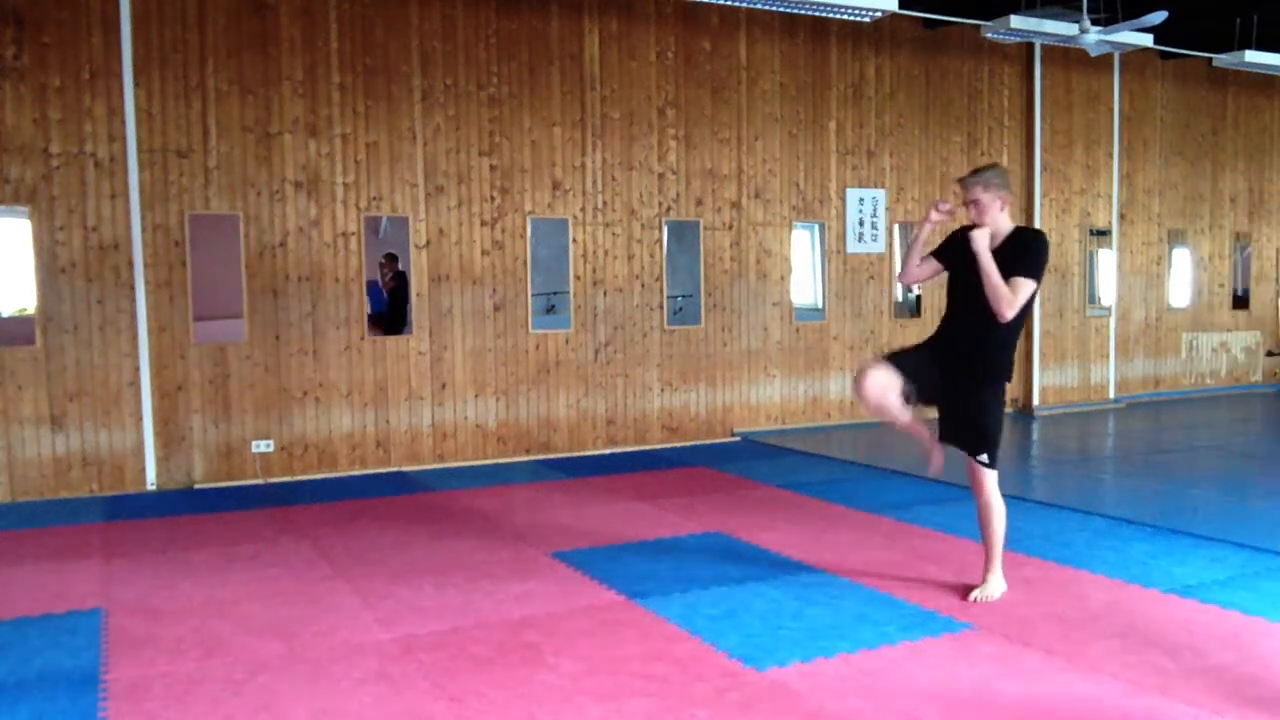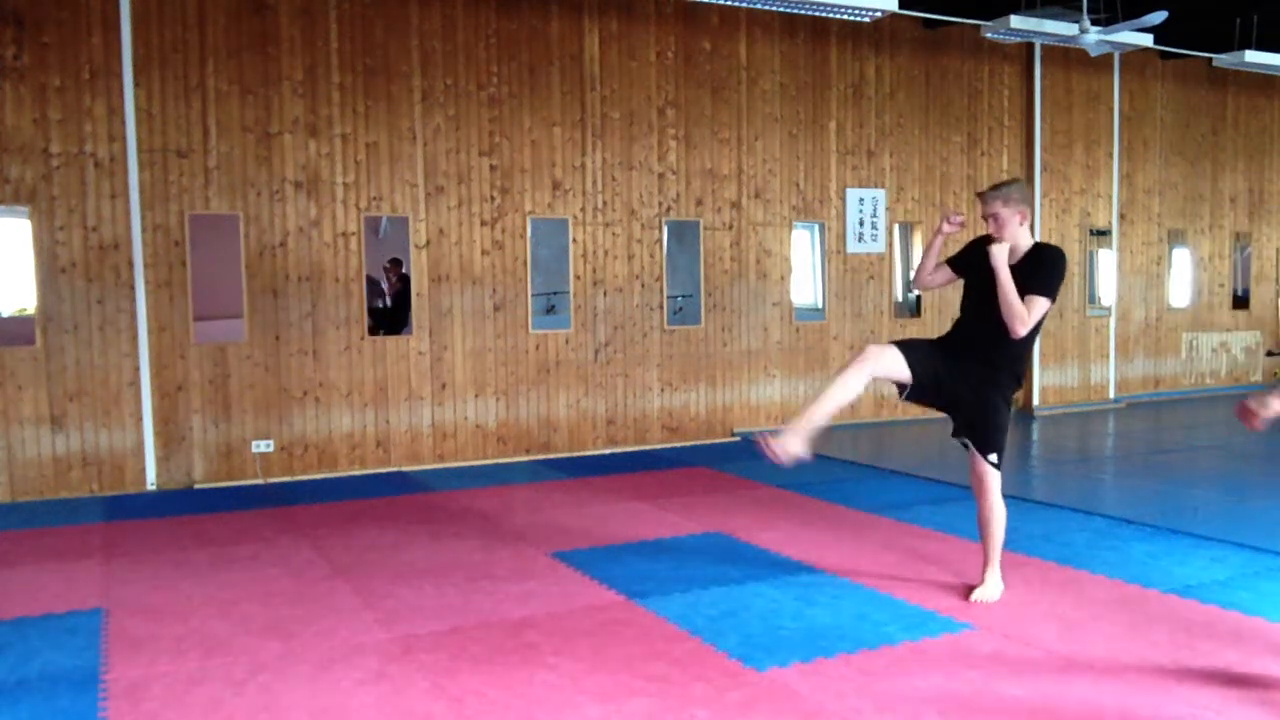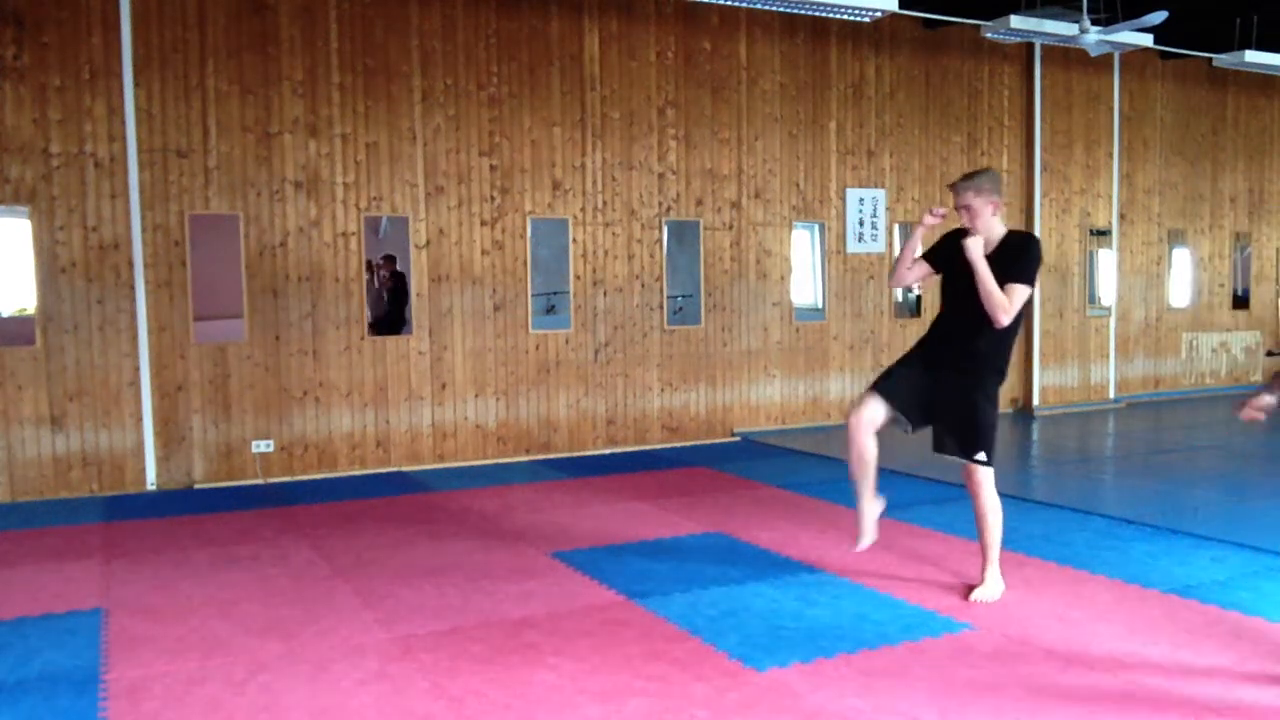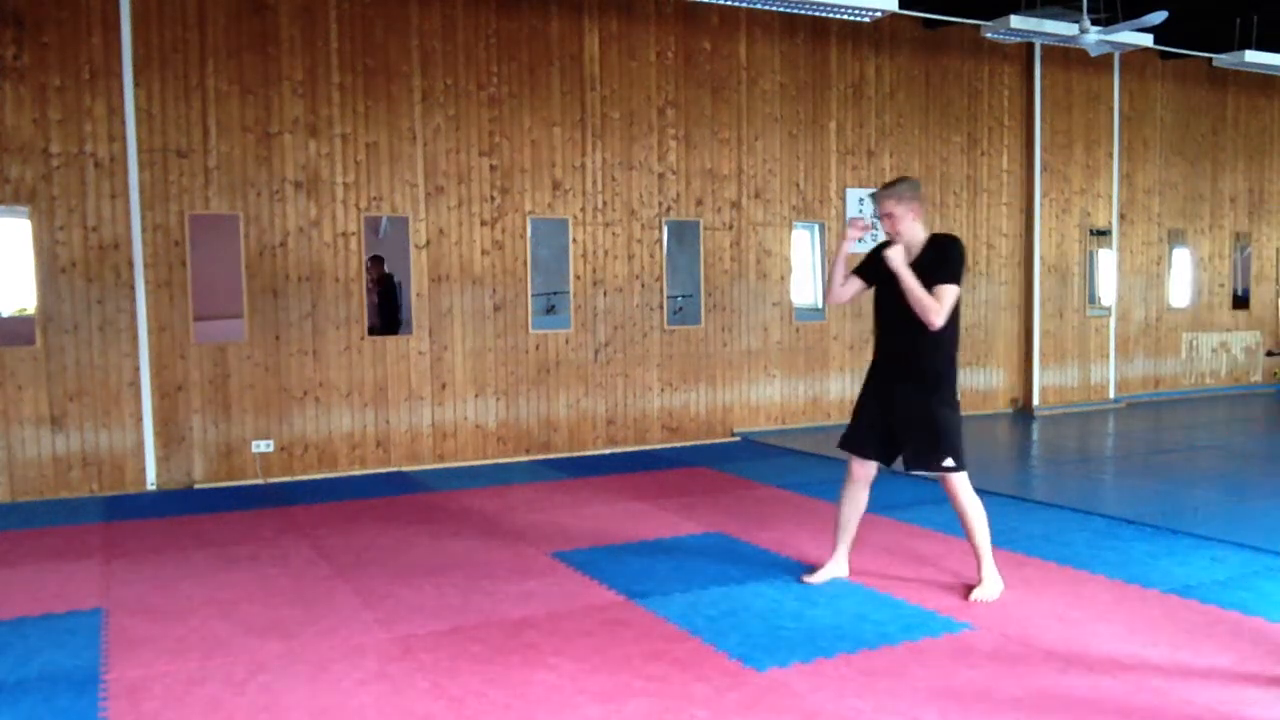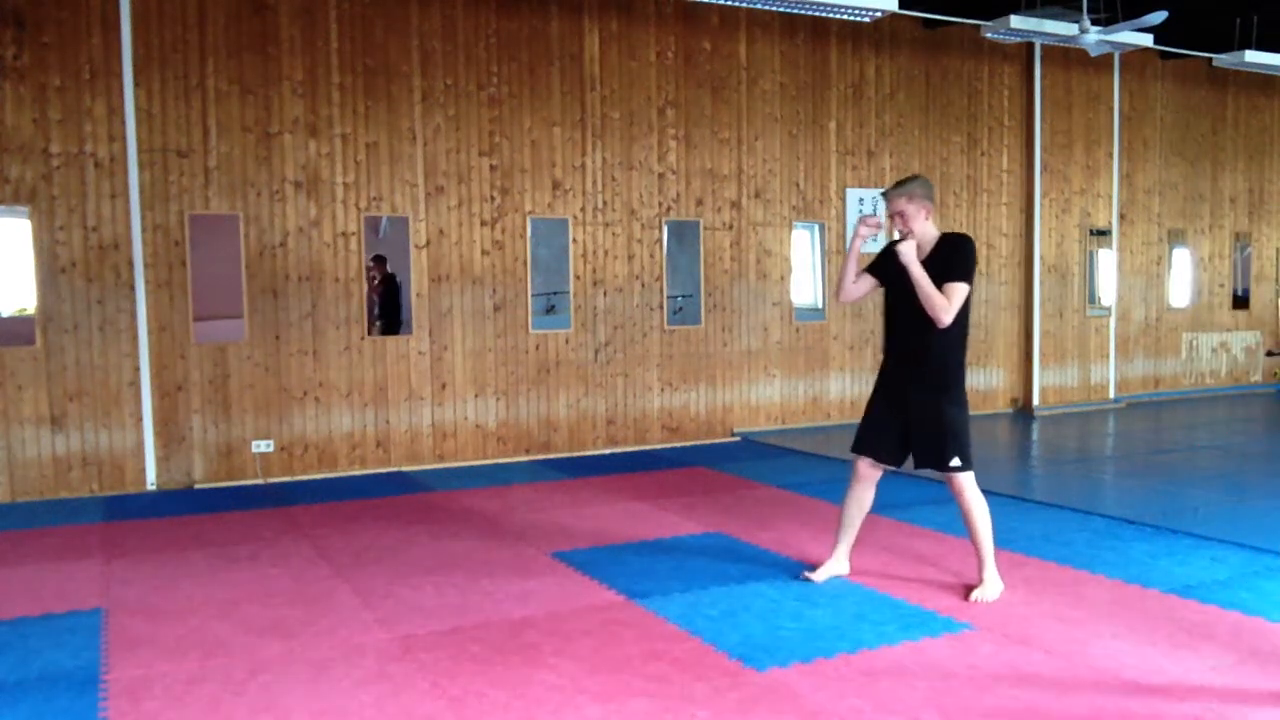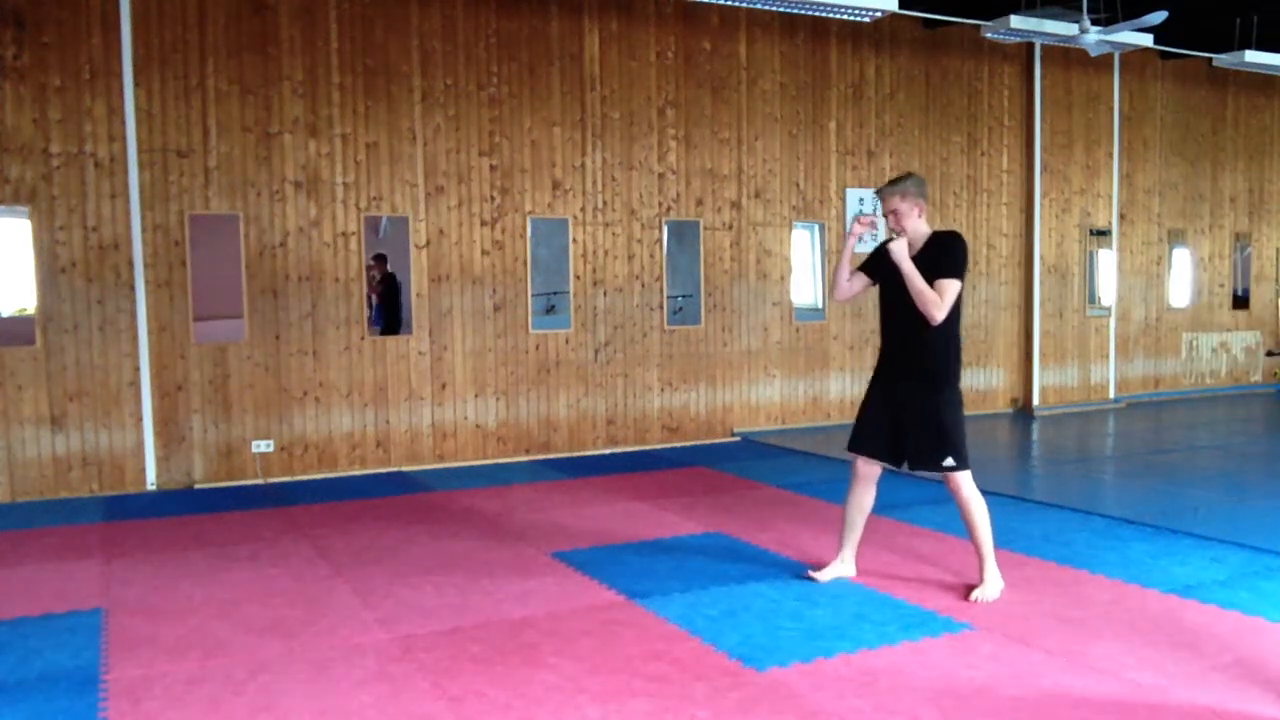
dt=0.4s
person 1, frame 1
left shoulder: (1030, 243)
right shoulder: (962, 240)
left elbow: (1006, 309)
right elbow: (908, 276)
left wrist: (983, 251)
right wrist: (926, 226)
left hip: (983, 373)
right hip: (939, 354)
left knee: (982, 477)
right knee: (871, 383)
left ankle: (994, 575)
right ankle: (928, 438)
person 1, frame 2
left shoulder: (1049, 260)
right shoulder: (982, 248)
left elbow: (1019, 326)
right elbow: (923, 281)
left wrist: (1000, 266)
right wrist: (939, 236)
left hip: (992, 379)
right hip: (947, 356)
left knee: (986, 480)
right knee: (874, 357)
left ankle: (992, 575)
right ankle: (795, 437)
person 1, frame 3
left shoulder: (1023, 247)
right shoulder: (955, 242)
left elbow: (1002, 315)
right elbow: (899, 279)
left wrist: (976, 258)
right wrist: (920, 229)
left hip: (976, 376)
right hip: (929, 359)
left knee: (978, 477)
right knee: (861, 419)
left ankle: (992, 575)
right ankle: (868, 503)
person 1, frame 4
left shoulder: (947, 249)
right shoulder: (882, 254)
left elbow: (935, 317)
right elbow: (835, 296)
left wrist: (900, 268)
right wrist: (846, 245)
left hip: (931, 387)
right hip: (885, 380)
left knee: (954, 482)
right knee: (858, 470)
left ankle: (989, 573)
right ankle: (839, 560)
person 1, frame 5
left shoulder: (958, 248)
right shoulder: (893, 254)
left elbow: (944, 315)
right elbow: (846, 293)
left wrist: (911, 263)
right wrist: (857, 241)
left hip: (941, 385)
right hip: (895, 380)
left knee: (961, 482)
right knee: (865, 469)
left ankle: (990, 574)
right ankle: (839, 557)
person 1, frame 6
left shoulder: (949, 245)
right shoulder: (888, 252)
left elbow: (936, 312)
right elbow: (840, 292)
left wrist: (903, 261)
right wrist: (850, 240)
left hip: (935, 384)
right hip: (890, 378)
left knee: (957, 479)
right knee: (864, 469)
left ankle: (990, 572)
right ankle: (845, 559)
